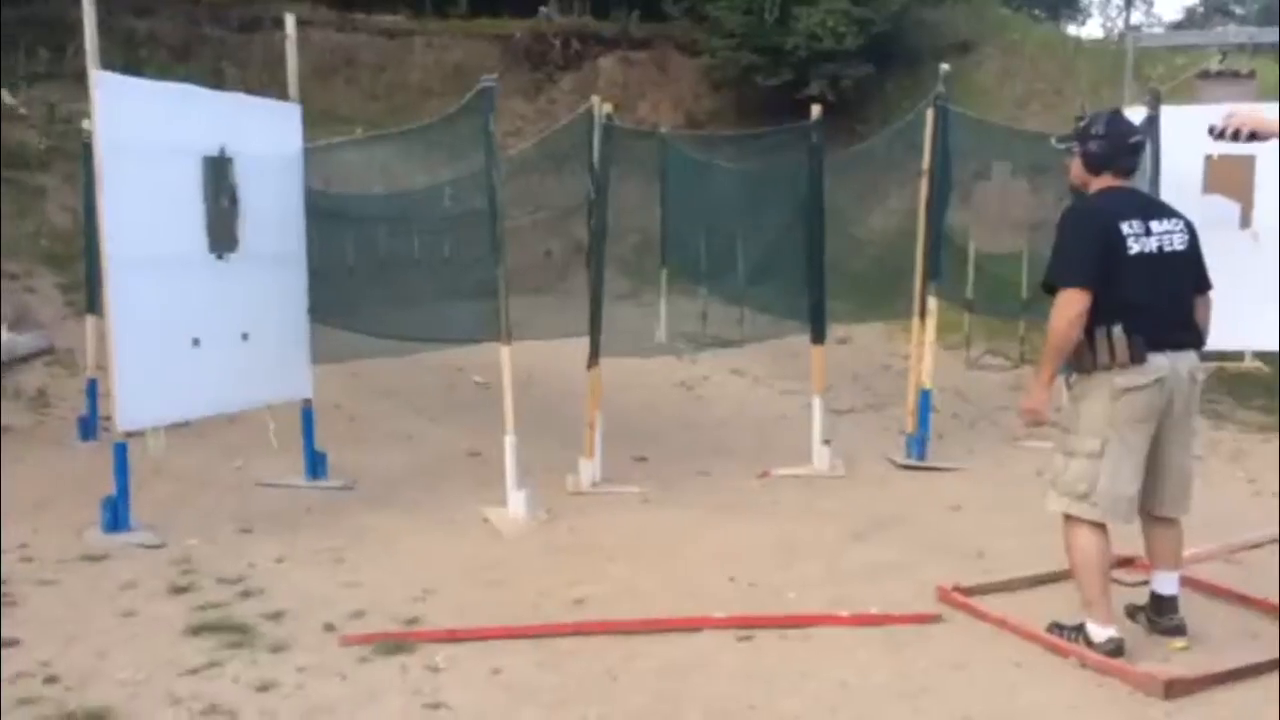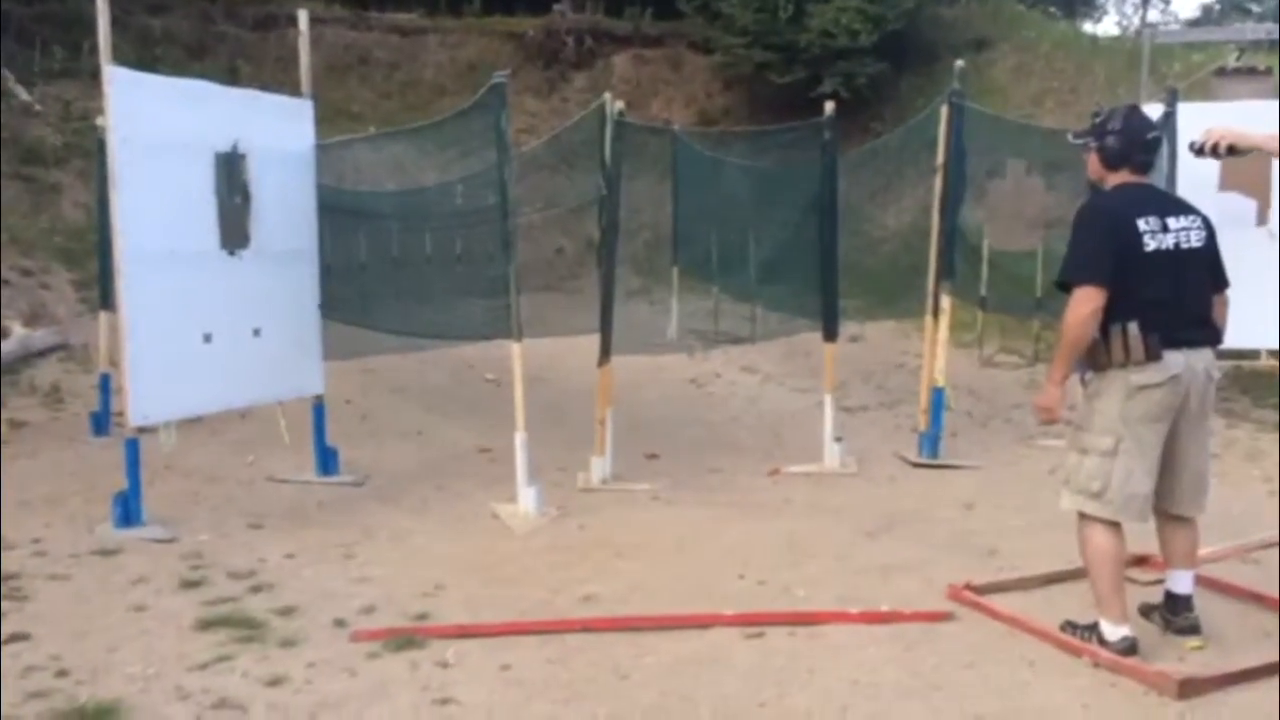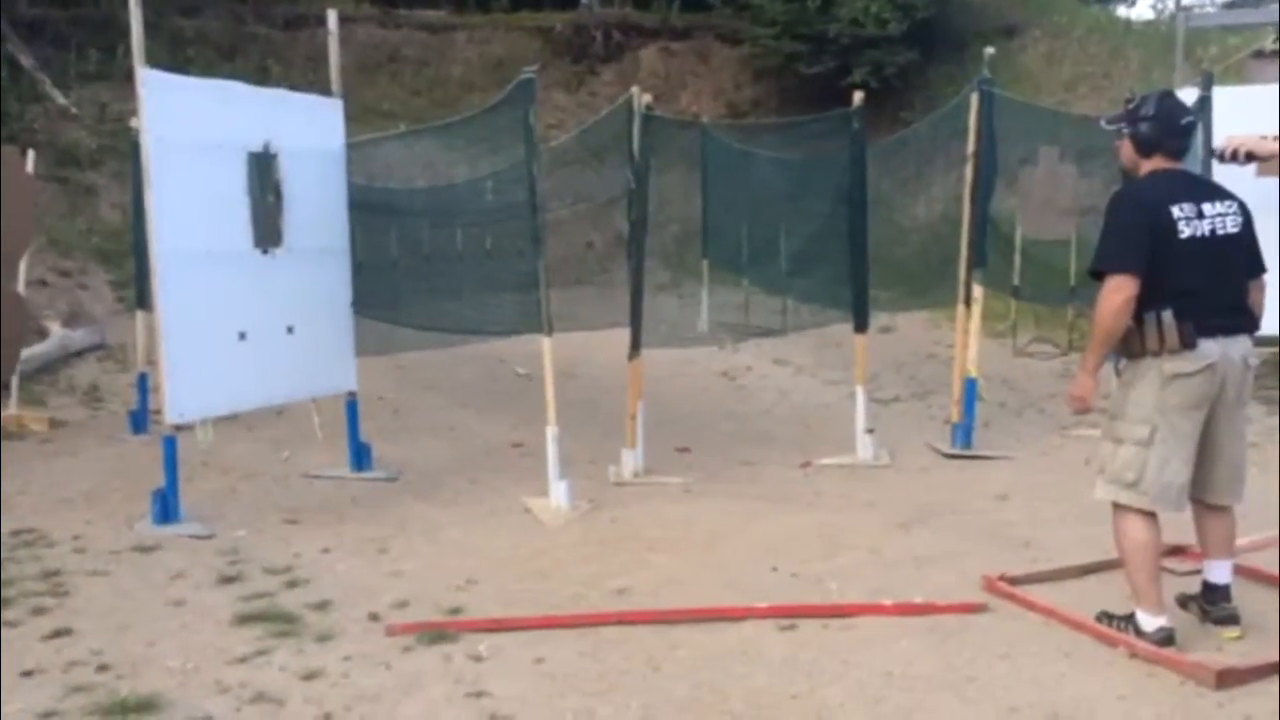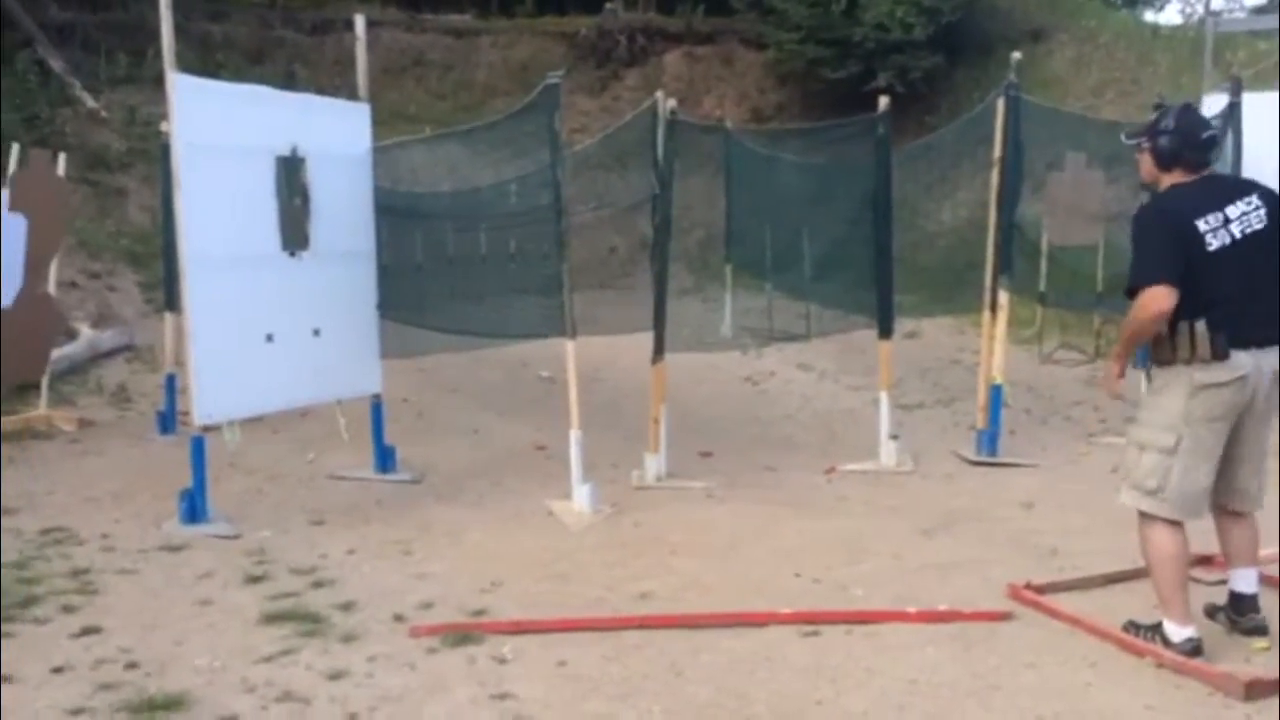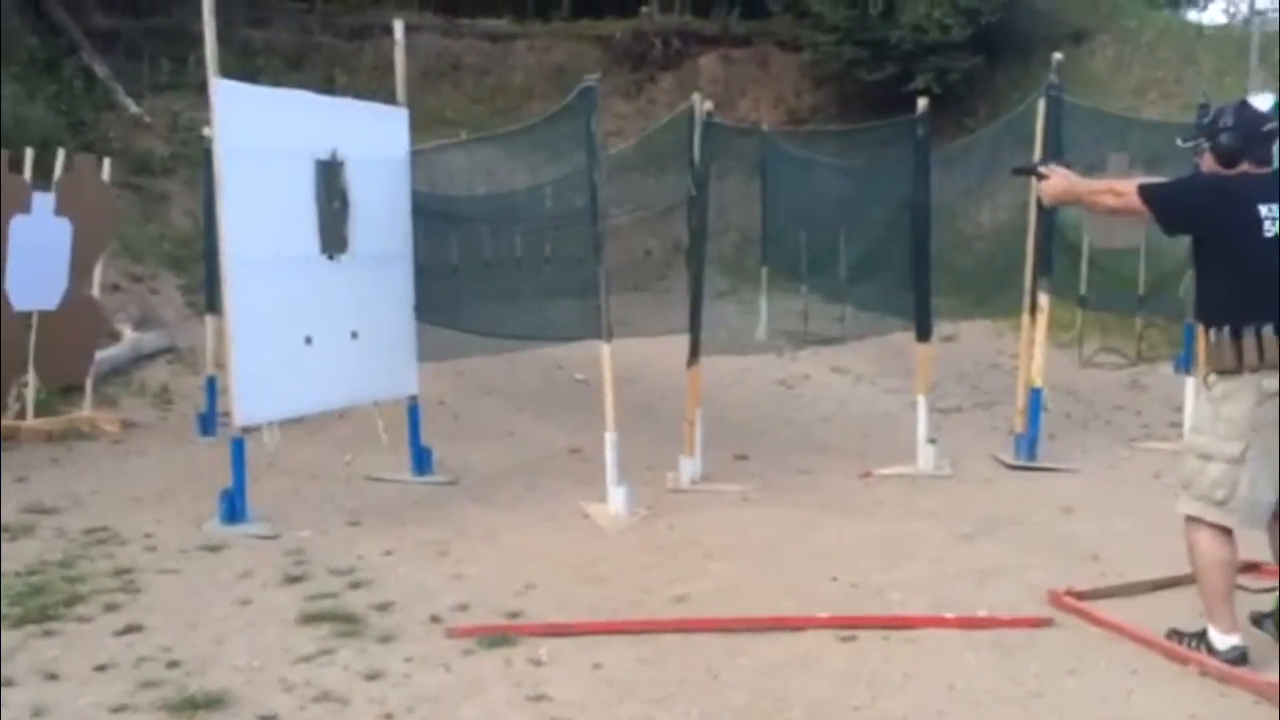
dt=1s
person 1, frame 1
left shoulder: (1087, 216)
right shoulder: (1174, 219)
left elbow: (1073, 309)
right elbow: (1201, 306)
left wrist: (1041, 383)
left hip: (1121, 374)
right hip: (1180, 368)
left knee: (1082, 504)
right knee: (1163, 500)
left ankle: (1099, 630)
right ankle: (1165, 607)
person 1, frame 2
left shoulder: (1103, 212)
right shoulder: (1191, 216)
left elbow: (1088, 306)
right elbow: (1218, 303)
left wrist: (1055, 379)
left hip: (1136, 372)
right hip: (1195, 366)
left knee: (1097, 503)
right knee: (1178, 498)
left ankle: (1112, 629)
right ankle: (1179, 605)
person 1, frame 3
left shoulder: (1136, 200)
right shoulder: (1228, 201)
left elbow: (1121, 295)
right elbow: (1255, 289)
left wrist: (1089, 369)
left hip: (1169, 361)
right hip: (1232, 355)
left knee: (1133, 494)
right knee: (1215, 488)
left ankle: (1150, 620)
right ankle: (1218, 596)
person 1, frame 4
left shoulder: (1161, 214)
left elbow: (1158, 303)
left wrist: (1118, 356)
left hip: (1197, 371)
left knee: (1158, 503)
left ankle: (1177, 630)
person 1, frame 5
left shoulder: (1216, 194)
left elbow: (1122, 199)
right elbow: (1151, 190)
left wrist: (1070, 188)
right wrist: (1081, 183)
left knee: (1208, 508)
left ankle: (1222, 637)
